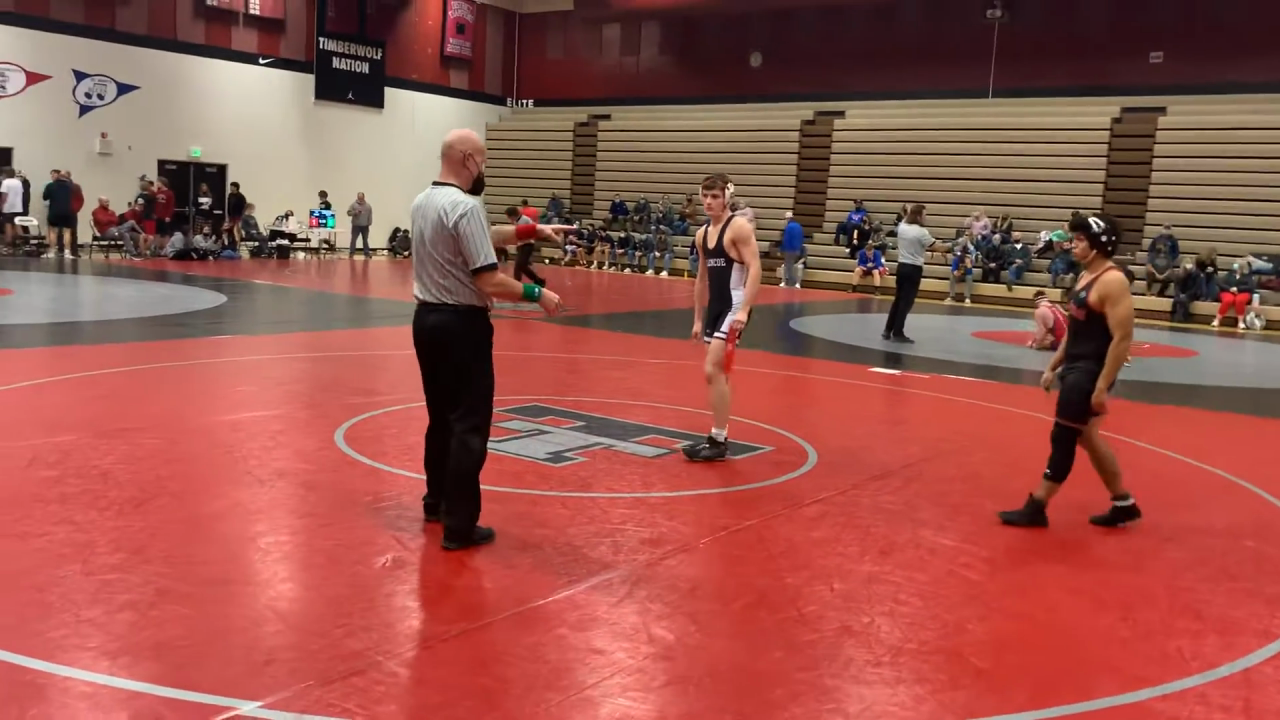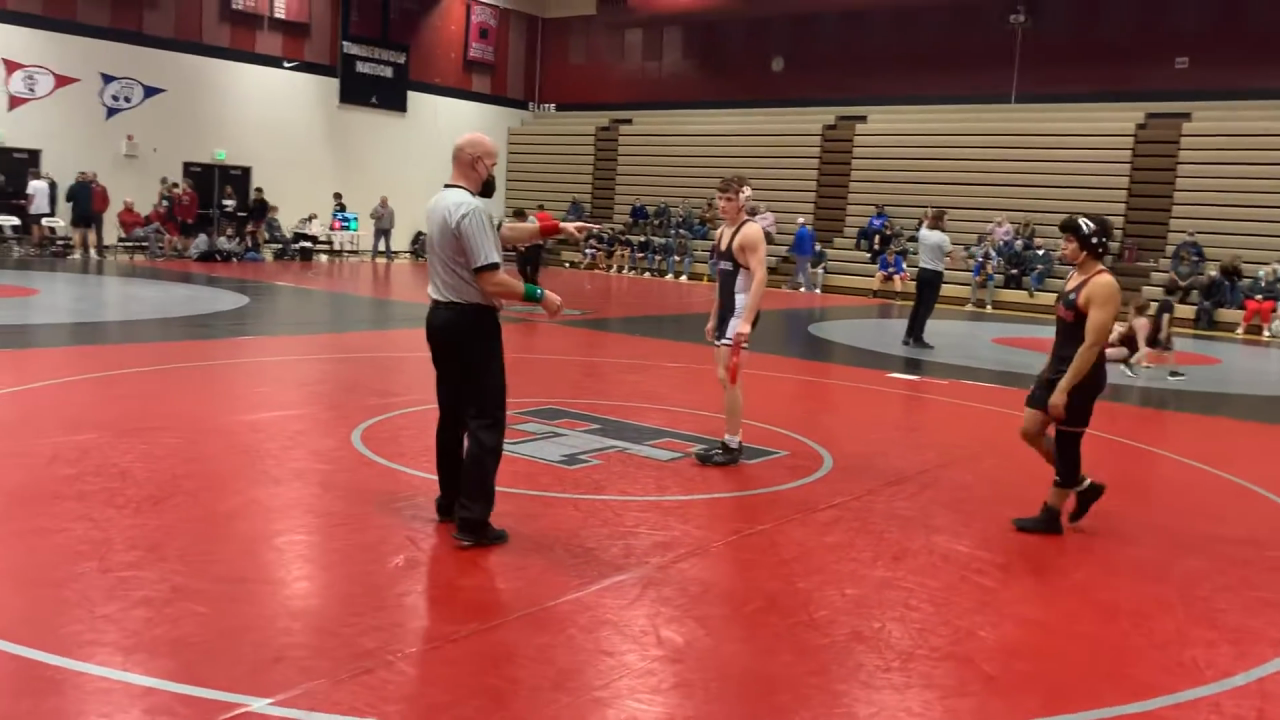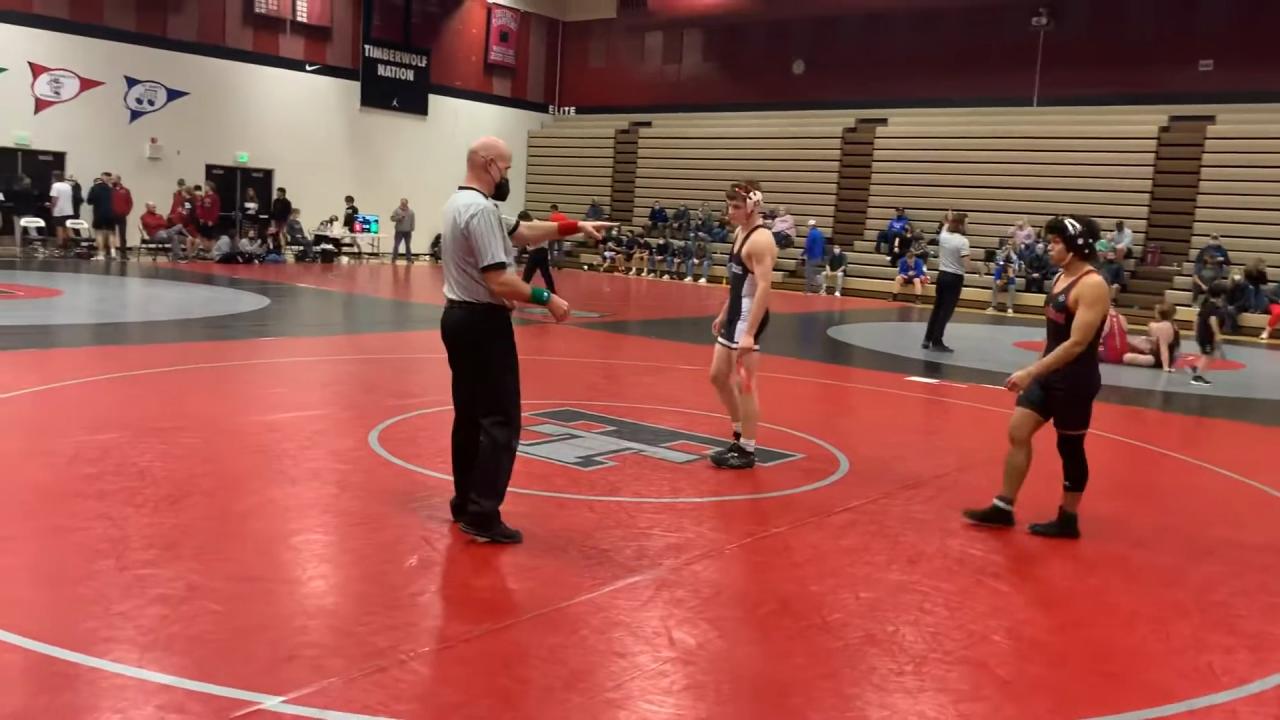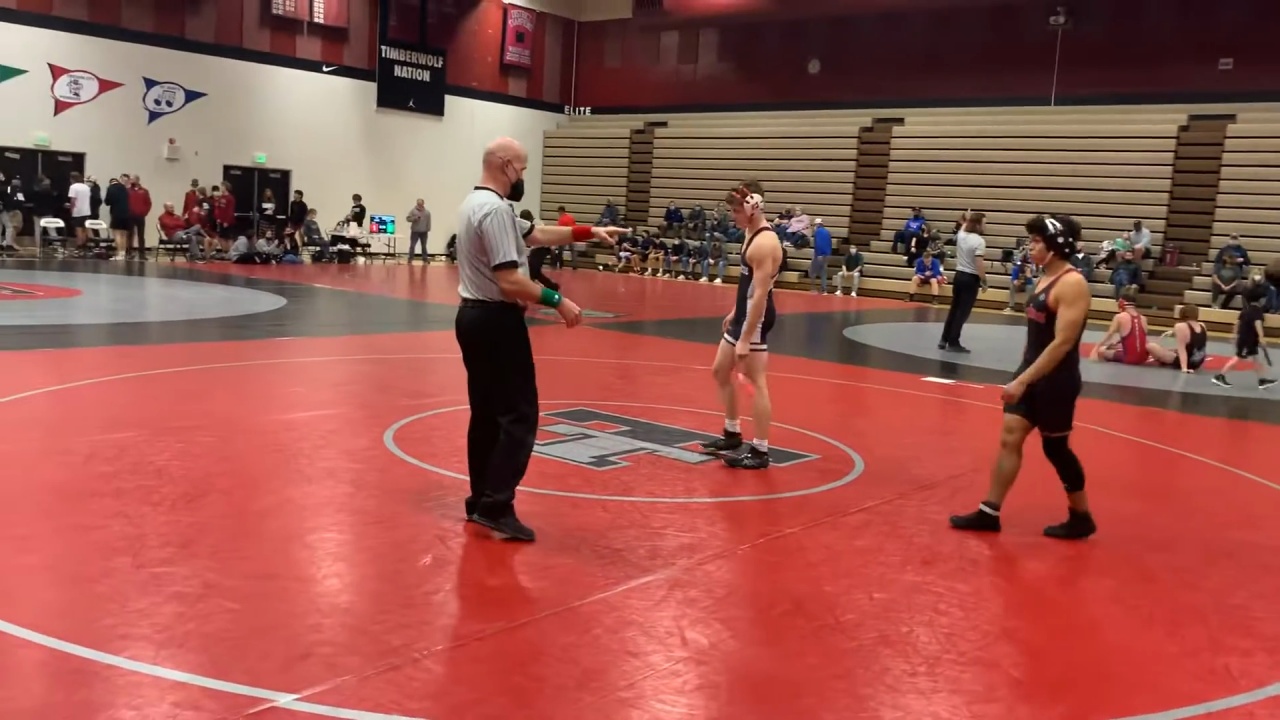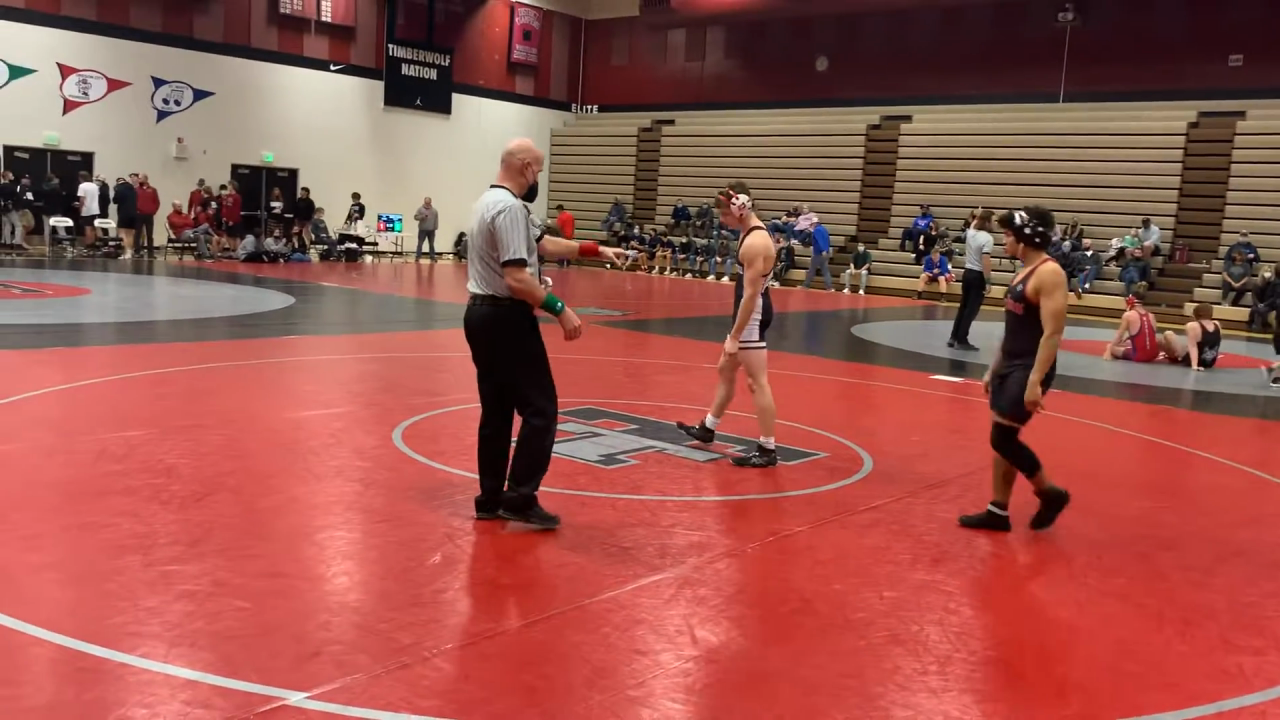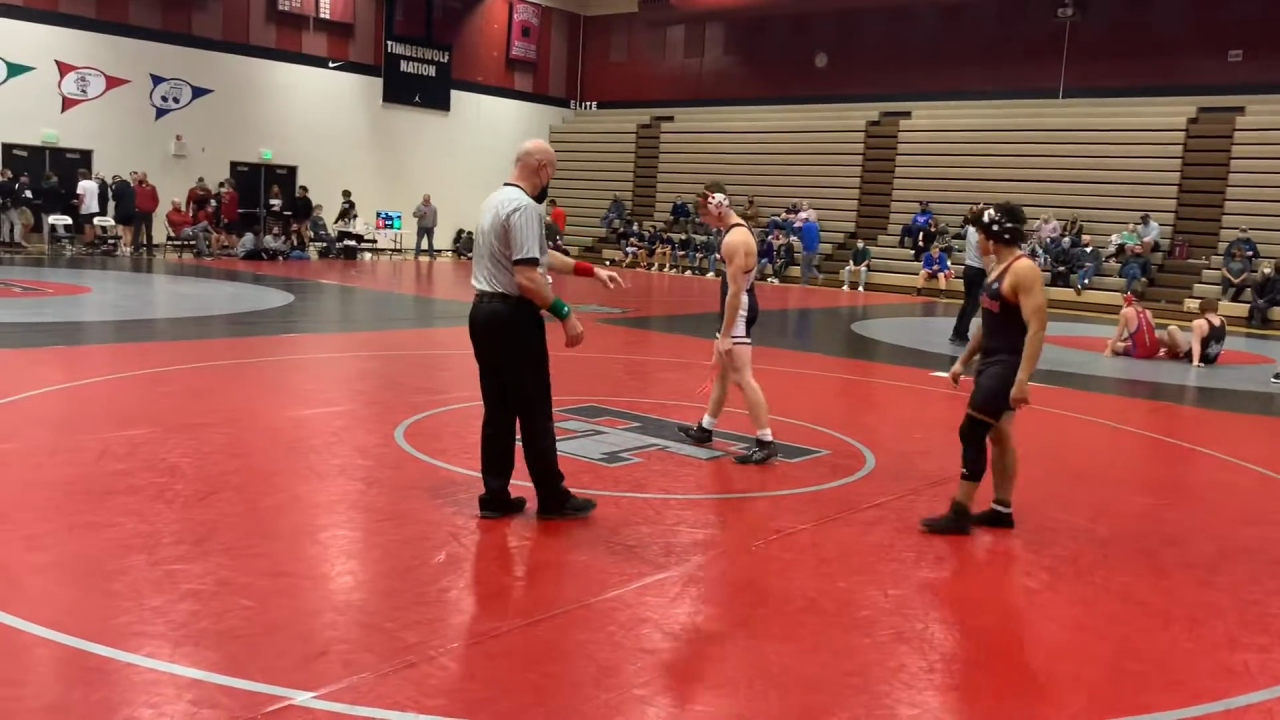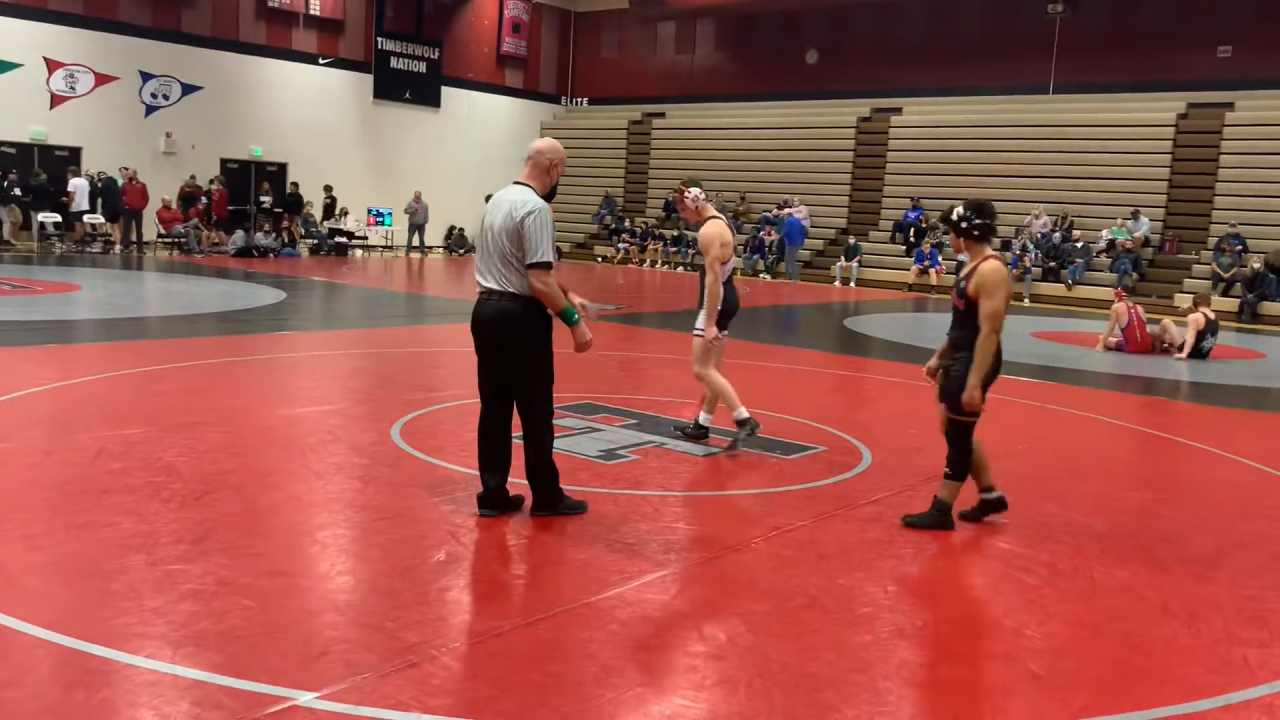
dt=0.2s
person 1, frame 1
left shoulder: (422, 202)
right shoulder: (464, 207)
right elbow: (490, 282)
left wrist: (532, 230)
right wrist: (537, 293)
left hip: (427, 319)
right hip: (461, 325)
left knee: (441, 418)
right knee: (469, 426)
left ankle: (437, 501)
right ankle: (460, 526)
person 1, frame 2
left shoulder: (440, 202)
right shoulder: (470, 208)
left elbow: (502, 233)
right elbow: (492, 282)
left wrist: (555, 228)
right wrist: (540, 295)
left hip: (441, 318)
right hip: (471, 323)
left knee: (452, 416)
right knee: (485, 422)
left ankle: (450, 501)
right ankle: (473, 521)
person 1, frame 3
left shoulder: (459, 203)
right shoulder: (480, 209)
left elbow: (522, 232)
right elbow: (499, 282)
left wrist: (574, 227)
right wrist: (547, 299)
left hip: (458, 318)
right hip: (483, 322)
left knee: (468, 415)
right knee: (500, 420)
left ankle: (465, 502)
right ankle: (482, 514)
person 1, frame 4
left shoulder: (477, 203)
right shoulder: (495, 209)
left elbow: (535, 234)
right elbow: (509, 281)
left wrist: (589, 232)
right wrist: (558, 301)
left hip: (473, 316)
right hip: (497, 320)
left knee: (485, 414)
right knee: (518, 417)
left ankle: (481, 500)
right ankle: (495, 506)
person 1, frame 5
left shoulder: (491, 201)
right shoulder: (510, 207)
left elbow: (542, 244)
right elbow: (516, 279)
left wrist: (595, 251)
right wrist: (559, 309)
left hip: (481, 313)
right hip: (506, 318)
left knee: (495, 411)
right knee: (540, 409)
left ankle: (491, 498)
right ankle: (520, 498)
person 1, frame 6
left shoulder: (497, 200)
right shoulder: (524, 207)
left elbow: (540, 254)
right elbow: (527, 277)
left wrist: (591, 270)
right wrist: (565, 314)
left hip: (484, 312)
right hip: (513, 316)
left knee: (498, 410)
right knee: (535, 412)
left ankle: (495, 496)
right ankle: (552, 498)
person 1, frame 7
left shoulder: (499, 199)
right shoulder: (536, 208)
right elbow: (540, 280)
left wrist: (566, 293)
right wrist: (573, 320)
left hip: (487, 309)
right hip: (520, 315)
left knee: (494, 408)
right knee: (536, 411)
left ankle: (493, 494)
right ankle: (546, 495)
person 2, frame 1
left shoulder: (1113, 282)
right shoulder: (1086, 275)
left elbow: (1122, 339)
left wrist: (1102, 386)
right wrist: (1053, 367)
left hip: (1090, 372)
right hip: (1075, 368)
left knee: (1062, 438)
right knee: (1088, 439)
left ankle: (1036, 508)
right ankle: (1123, 503)
person 2, frame 2
left shoulder: (1103, 286)
right shoulder: (1075, 276)
left elbow: (1092, 344)
left wrist: (1064, 389)
right wrist: (1049, 371)
left hip: (1080, 376)
right hip: (1058, 369)
left knee: (1066, 444)
right knee: (1031, 431)
left ankle: (1051, 515)
right ankle: (1084, 487)
person 2, frame 3
left shoulder: (1093, 286)
right shoulder: (1062, 277)
left elbow: (1077, 344)
left wrist: (1030, 372)
right wrist: (1033, 372)
left hip: (1075, 380)
right hip: (1048, 374)
left knee: (1070, 449)
right knee: (1017, 434)
left ankle: (1068, 519)
right ankle: (1002, 508)
person 2, frame 4
left shoulder: (1073, 284)
right shoulder: (1044, 278)
left elbow: (1063, 343)
left wrist: (1023, 381)
right wrist: (1022, 377)
left hip: (1056, 381)
right hip: (1032, 374)
left knee: (1056, 450)
right knee: (1009, 440)
left ankle: (1081, 518)
right ankle: (988, 513)
person 2, frame 5
left shoulder: (1049, 274)
right shoulder: (1024, 271)
left elbow: (1052, 334)
left wrist: (1035, 382)
right wrist: (993, 369)
left hip: (1029, 371)
right hip: (1008, 366)
left knee: (1003, 440)
right knee: (1001, 438)
left ankle: (1050, 494)
right ankle: (997, 511)
person 2, frame 6
left shoulder: (1024, 271)
right shoulder: (999, 266)
left elbow: (1036, 330)
left wrist: (1022, 380)
right wrist: (963, 361)
left hip: (1006, 366)
right hip: (989, 362)
left knee: (971, 434)
right knee: (998, 436)
left ankle: (959, 513)
right ankle: (1002, 509)
person 2, frame 7
left shoulder: (991, 271)
right shoulder: (975, 264)
left elbow: (990, 332)
left wrist: (975, 383)
right wrist: (939, 356)
left hip: (973, 363)
right hip: (958, 359)
left knee: (958, 435)
right knee: (960, 432)
left ankle: (941, 511)
right ankle: (990, 496)
person 3, frame 1
left shoulder: (739, 227)
right shoulder: (702, 234)
left elbow: (755, 268)
left wrist: (744, 310)
right wrist: (697, 319)
left hip: (733, 307)
right hip: (714, 307)
left knee: (712, 371)
right knee: (716, 375)
left ankle: (718, 441)
right ankle: (717, 439)
person 3, frame 2
left shoulder: (751, 232)
right shoulder: (721, 233)
left elbow: (760, 277)
left wrist: (747, 321)
right wrist: (713, 318)
left hip: (740, 312)
right hip: (725, 311)
left knee: (728, 379)
right knee: (724, 379)
left ankle: (731, 447)
right ankle: (731, 440)
person 3, frame 3
left shoulder: (761, 239)
right shoulder: (740, 233)
left elbow: (763, 288)
left wrist: (750, 333)
right wrist: (724, 313)
left hip: (749, 315)
right hip: (735, 313)
left knee: (743, 384)
right knee: (718, 376)
left ankle: (747, 451)
right ankle: (740, 435)
person 3, frame 4
left shoulder: (765, 243)
right shoulder: (750, 232)
left elbow: (761, 293)
left wrist: (746, 339)
right wrist: (734, 312)
left hip: (755, 317)
right hip: (743, 313)
left knee: (755, 383)
right knee: (720, 371)
left ankle: (760, 451)
right ankle: (732, 435)
person 3, frame 5
left shoulder: (756, 242)
right shoulder: (749, 232)
left elbow: (751, 293)
left wrist: (735, 337)
left hip: (753, 314)
right hip: (746, 311)
left knee: (757, 382)
right knee: (725, 371)
left ankle: (767, 450)
right ankle: (707, 428)
person 3, frame 6
left shoulder: (734, 239)
right shoulder: (737, 230)
left elbow: (734, 289)
left wrist: (725, 334)
left hip: (739, 309)
right hip: (738, 307)
left knee: (742, 378)
right knee: (720, 370)
left ankle: (766, 442)
right ankle: (705, 428)
person 3, frame 7
left shoulder: (708, 231)
right shoulder: (719, 222)
left elbow: (713, 278)
left wrist: (710, 323)
left hip: (717, 301)
right hip: (725, 297)
left knee: (702, 370)
right knee: (709, 365)
left ankle: (744, 420)
right ankle: (702, 425)
